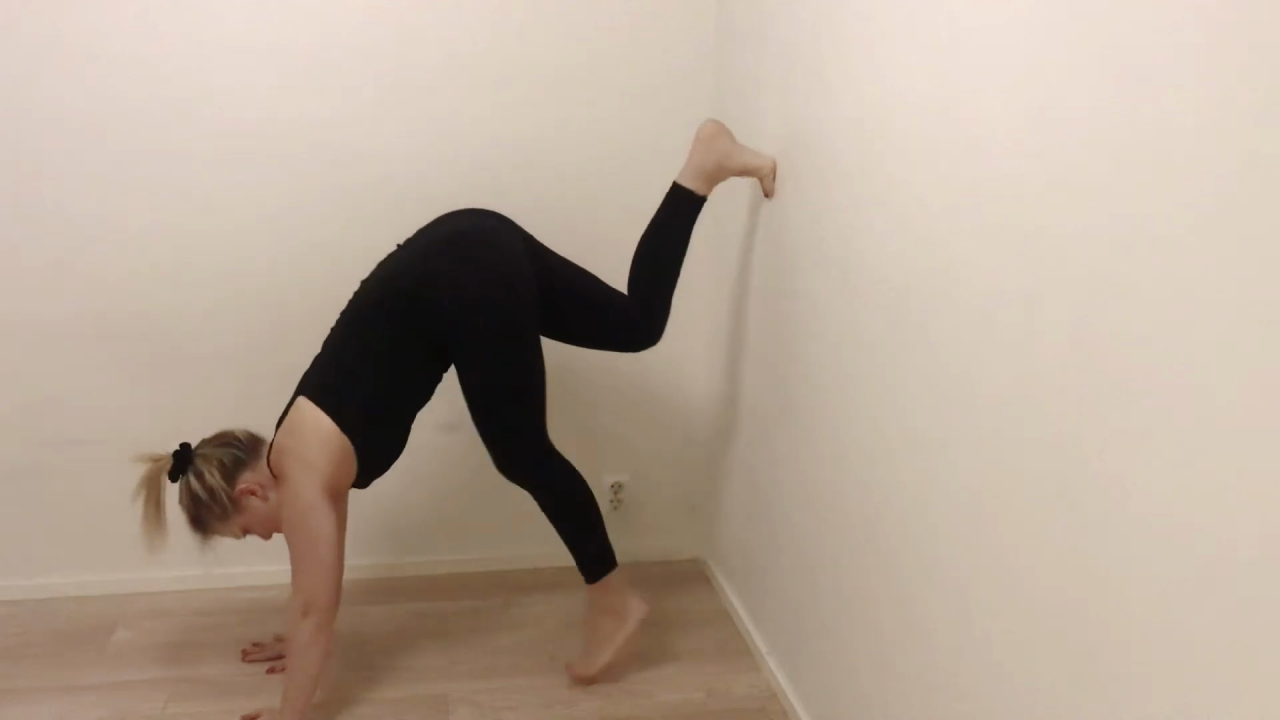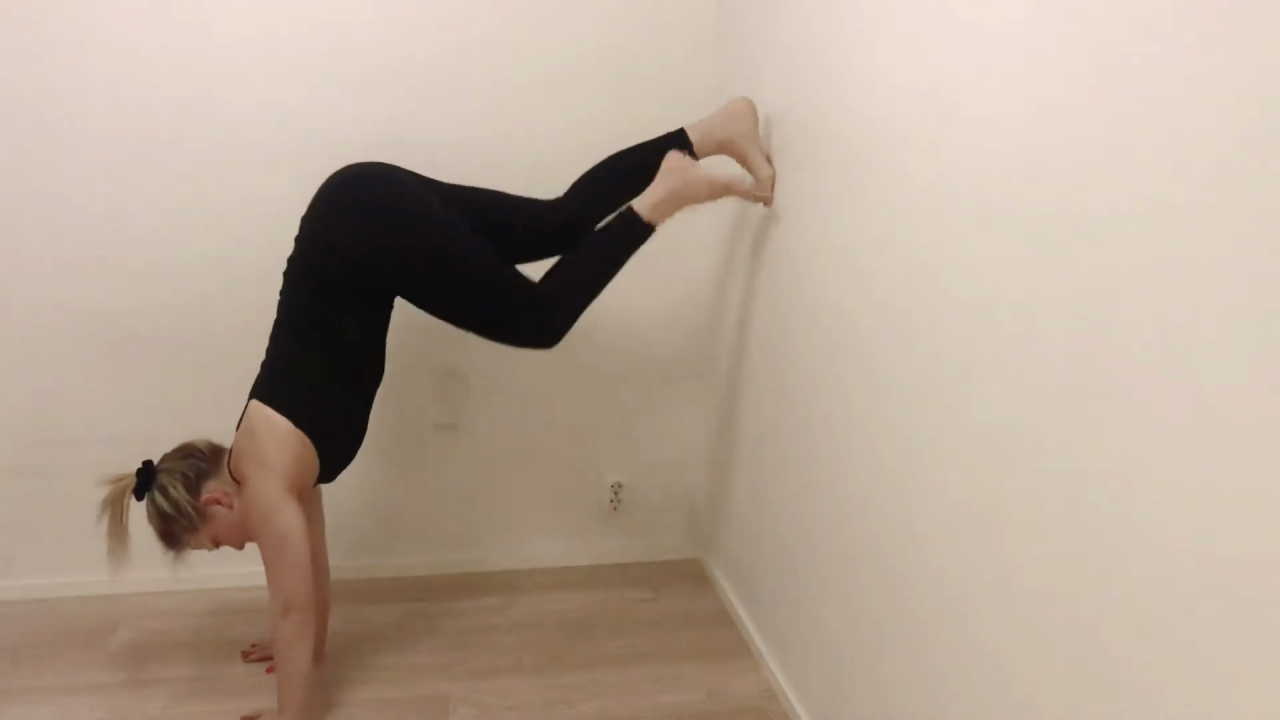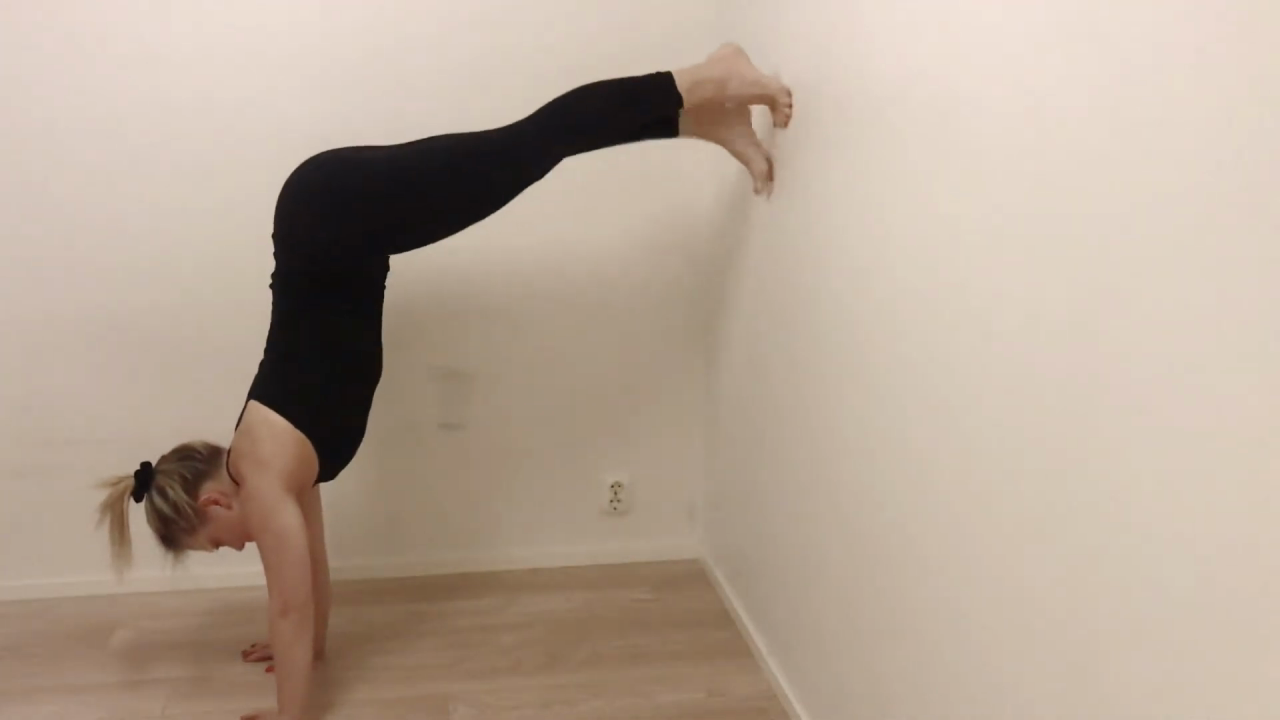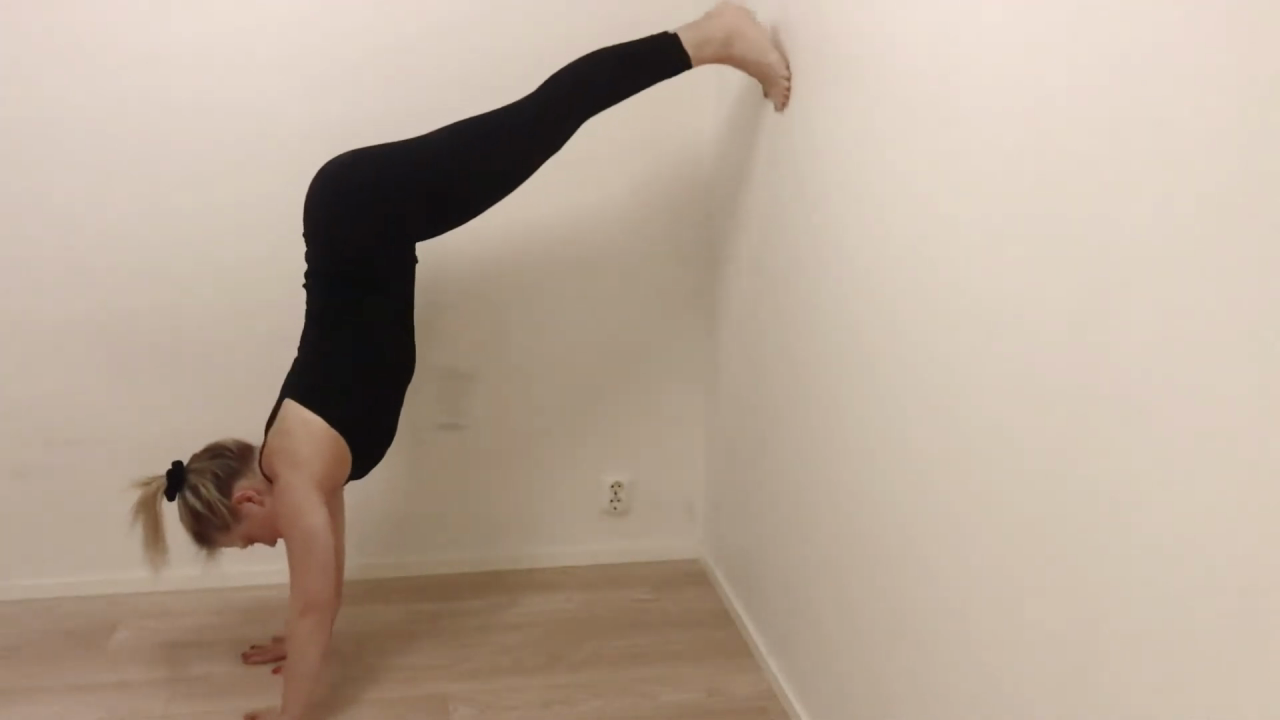
dt=0.5s
person 1, frame 1
left shoulder: (300, 473)
right shoulder: (308, 454)
left elbow: (313, 611)
right wrist: (303, 640)
left hip: (472, 266)
right hip: (472, 251)
left knee: (523, 456)
right knee: (633, 325)
left ankle: (611, 602)
right ankle: (705, 162)
person 1, frame 2
left shoulder: (264, 479)
right shoulder: (275, 457)
left elbow: (293, 609)
right elbow: (312, 556)
right wrist: (312, 641)
left hip: (372, 219)
right hip: (371, 211)
left knee: (536, 317)
right knee: (560, 223)
left ankle: (670, 191)
right ankle: (711, 134)
person 1, frame 3
left shoulder: (263, 478)
right shoulder: (271, 464)
left elbow: (290, 608)
right elbow: (309, 551)
right wrist: (310, 641)
left hip: (339, 209)
right hip: (337, 214)
left knee: (529, 146)
right knee: (527, 148)
left ankle: (703, 85)
person 1, frame 4
left shoulder: (295, 476)
right shoulder: (297, 461)
left elbow: (311, 607)
right elbow: (323, 576)
right wrist: (301, 645)
left hip: (364, 209)
right hip: (358, 211)
left knee: (537, 118)
right knee: (532, 121)
